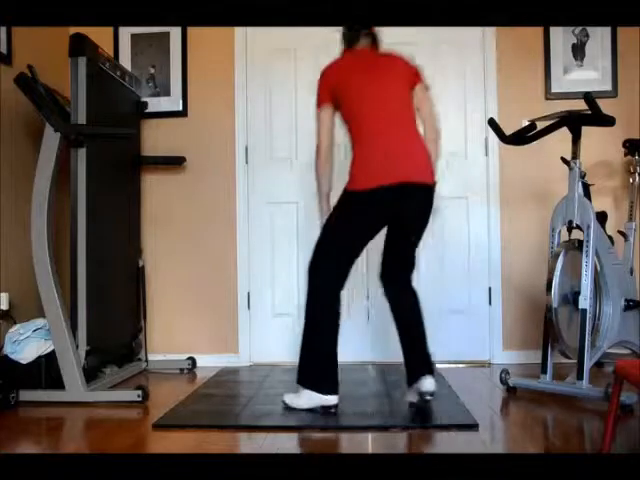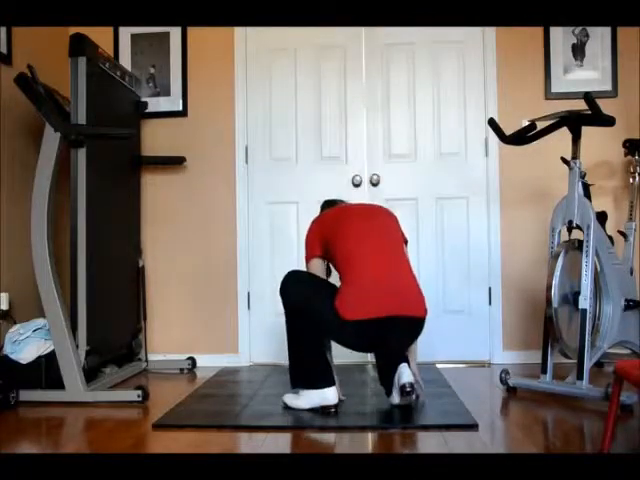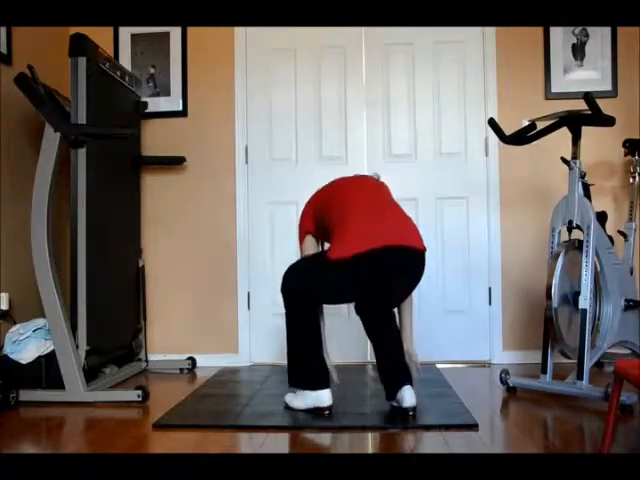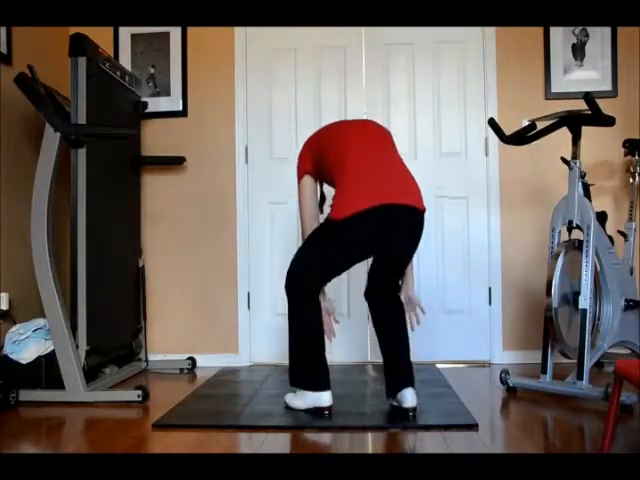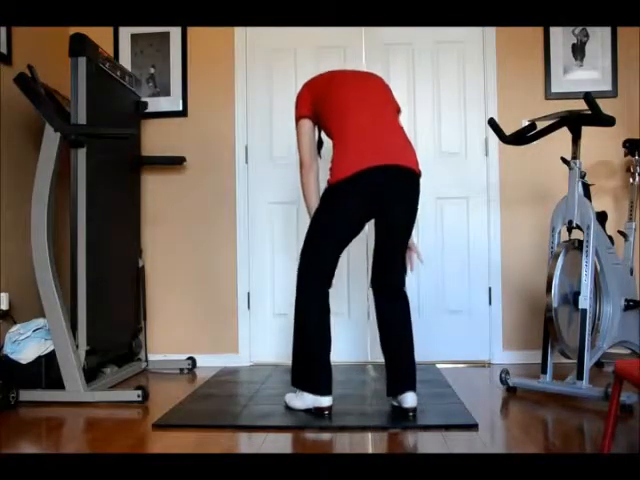
dt=1s
person 1, frame 1
left shoulder: (334, 71)
right shoulder: (402, 64)
left elbow: (324, 148)
right elbow: (430, 125)
left wrist: (326, 211)
right wrist: (427, 178)
left hip: (371, 182)
right hip: (418, 182)
left knee: (325, 271)
right knee: (397, 276)
left ankle: (319, 386)
right ankle: (421, 374)
person 1, frame 2
left shoulder: (320, 224)
right shoulder: (386, 214)
left elbow: (317, 292)
left wrist: (327, 368)
right wrist: (409, 358)
left hip: (359, 323)
right hip: (411, 323)
left knee: (293, 286)
left ankle: (319, 388)
right ankle: (398, 370)
person 1, frame 3
left shoulder: (314, 206)
right shoulder: (376, 186)
left elbow: (313, 279)
left wrist: (320, 351)
right wrist: (406, 338)
left hip: (358, 258)
right hip: (412, 256)
left knee: (294, 286)
right knee: (376, 307)
left ankle: (314, 389)
right ankle: (401, 388)
person 1, frame 4
left shoulder: (313, 147)
right shoulder: (378, 131)
left elbow: (311, 227)
left wrist: (320, 294)
right wrist: (407, 285)
left hip: (359, 213)
right hip: (411, 211)
left knee: (300, 283)
right knee: (384, 292)
left ankle: (315, 390)
right ankle: (403, 389)
person 1, frame 5
left shoulder: (311, 90)
right shoulder: (376, 83)
left elbow: (308, 165)
left wrist: (320, 228)
right wrist: (402, 232)
left hip: (355, 176)
right hip: (405, 172)
left knee: (313, 277)
right knee: (390, 283)
left ankle: (316, 391)
right ankle: (404, 390)
